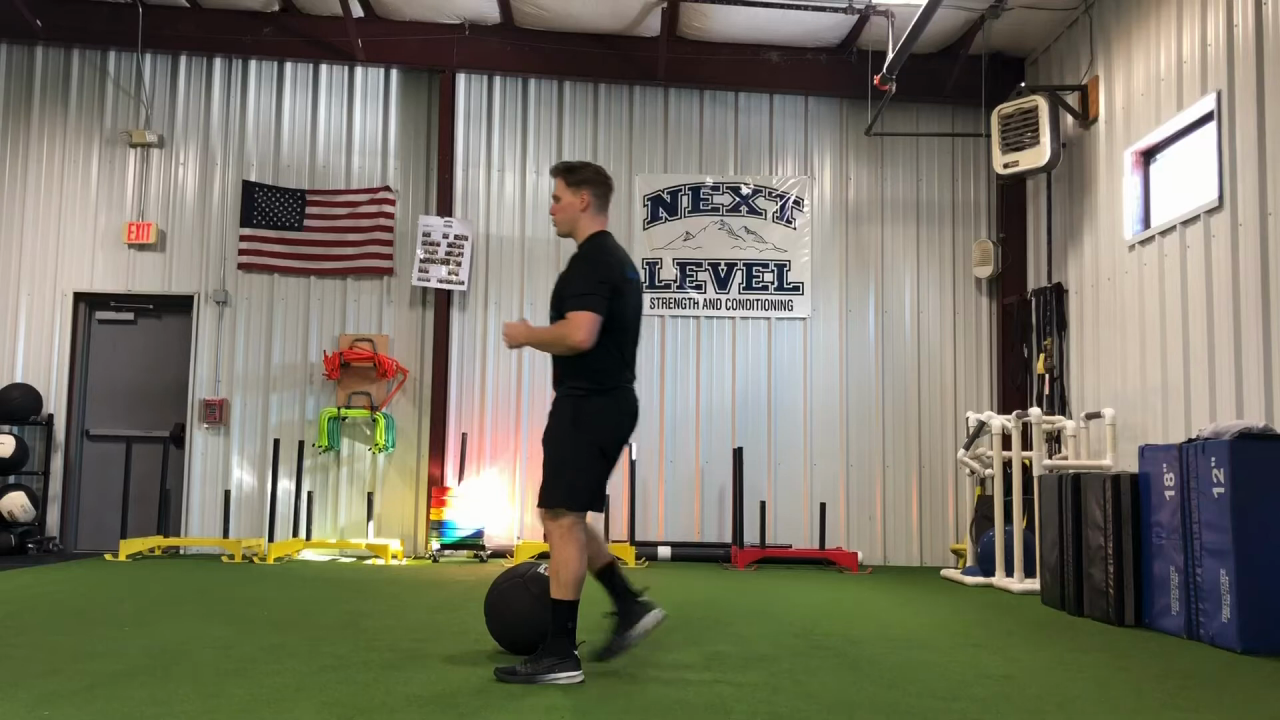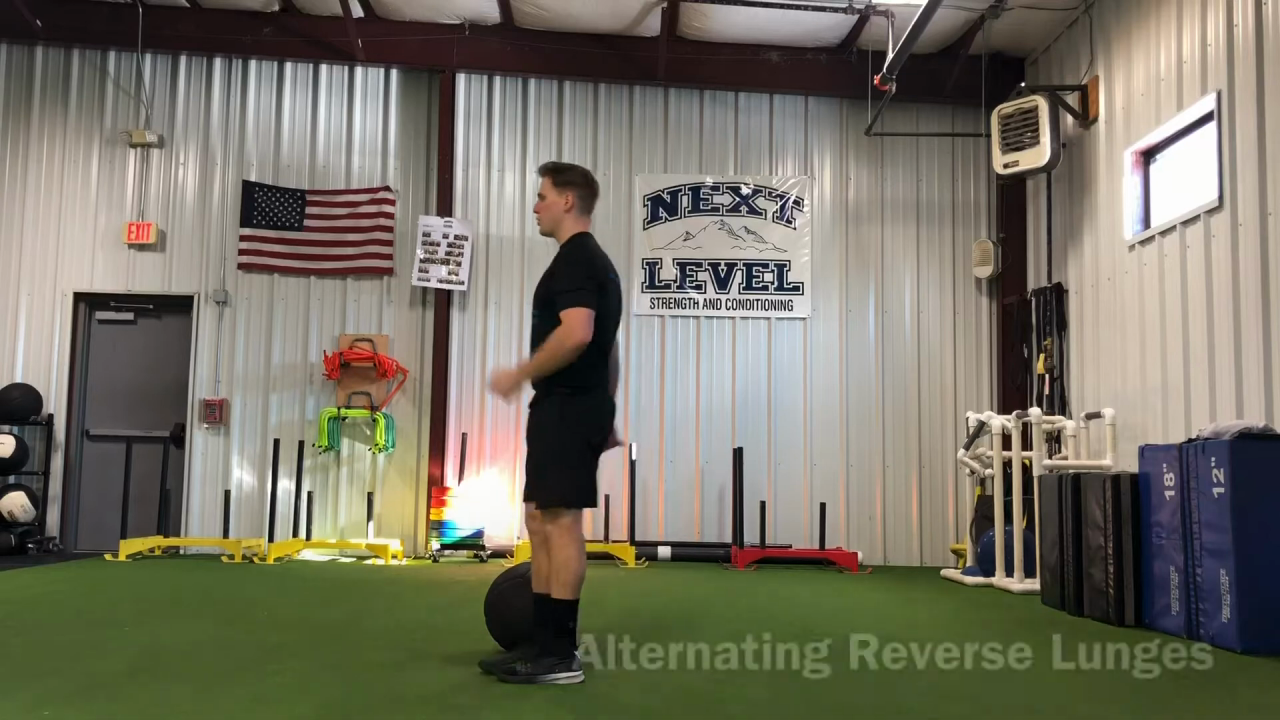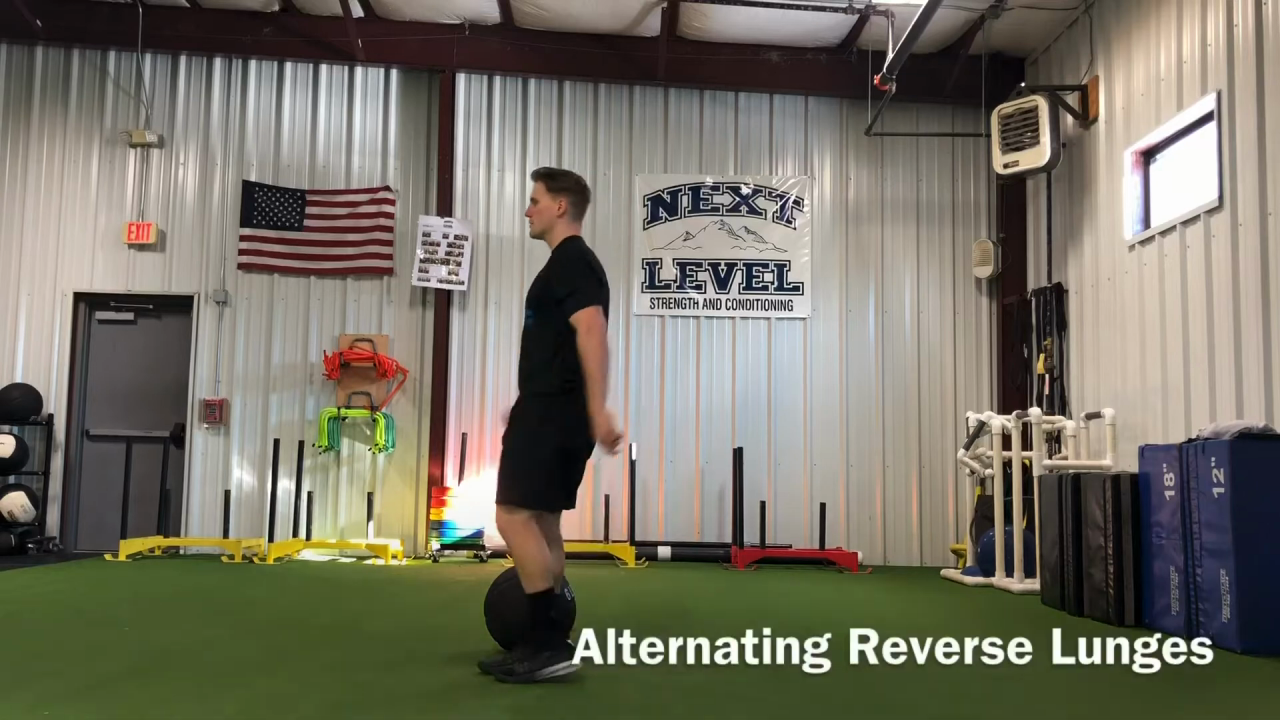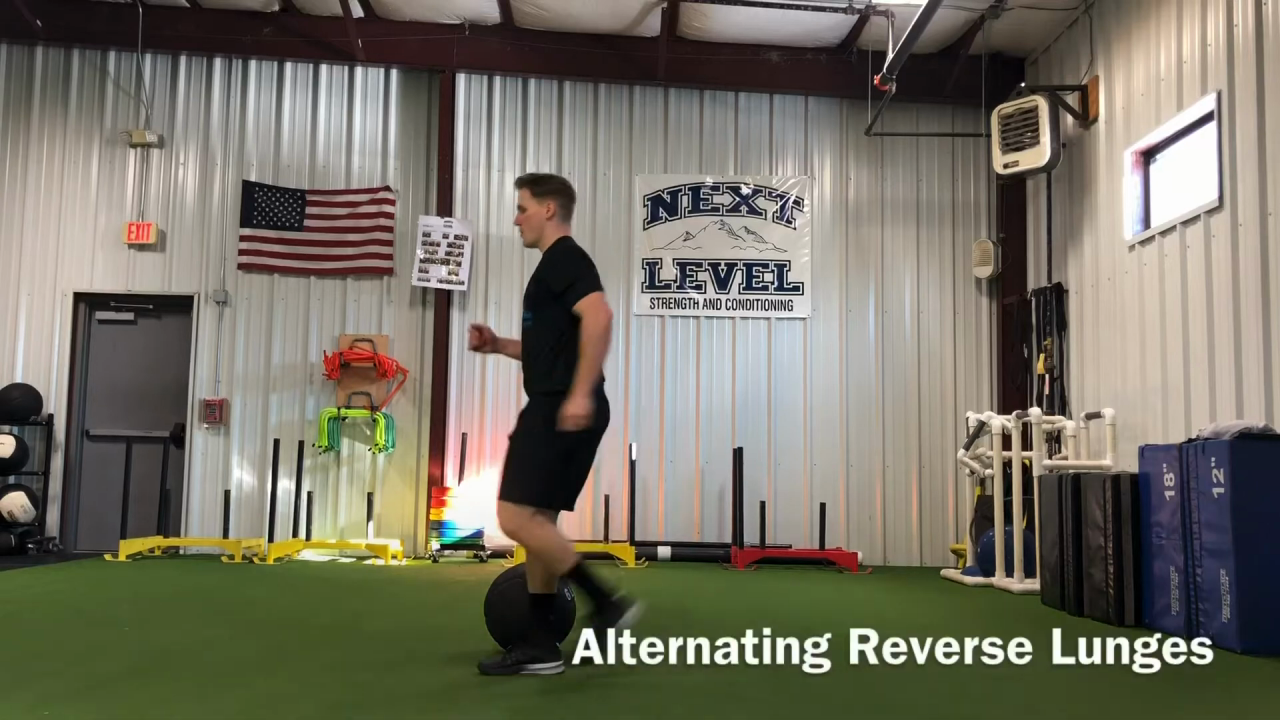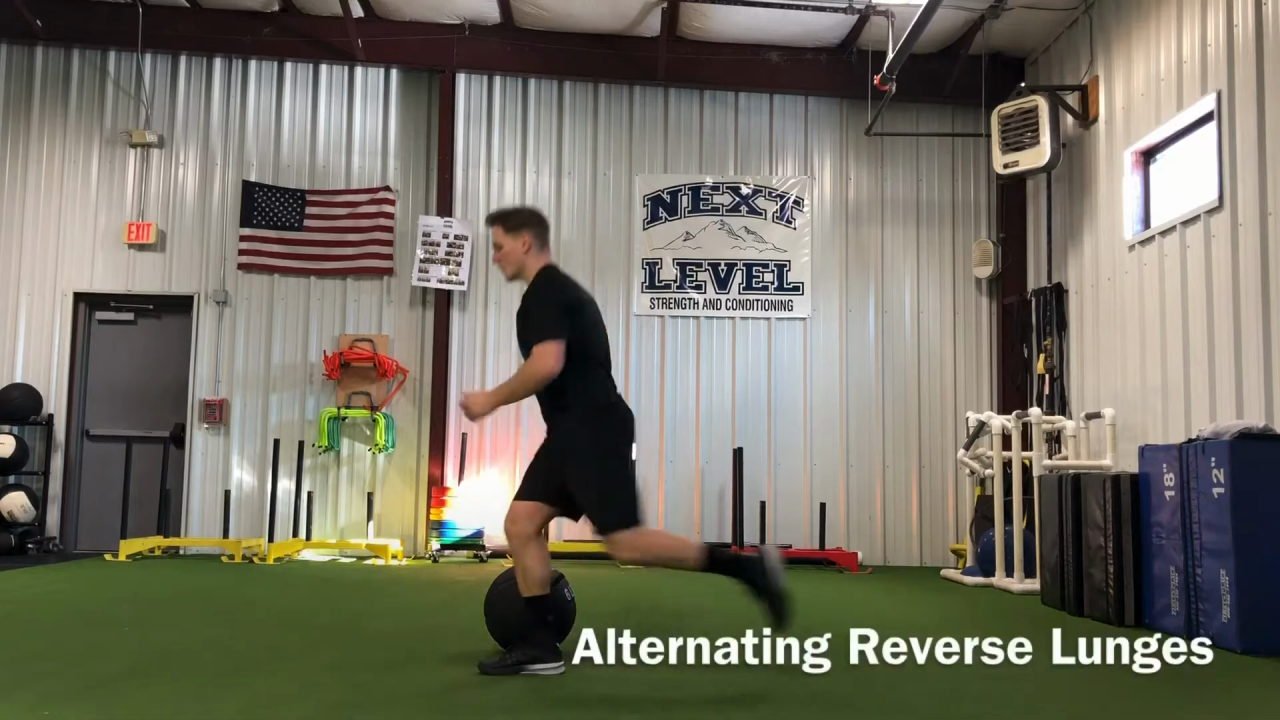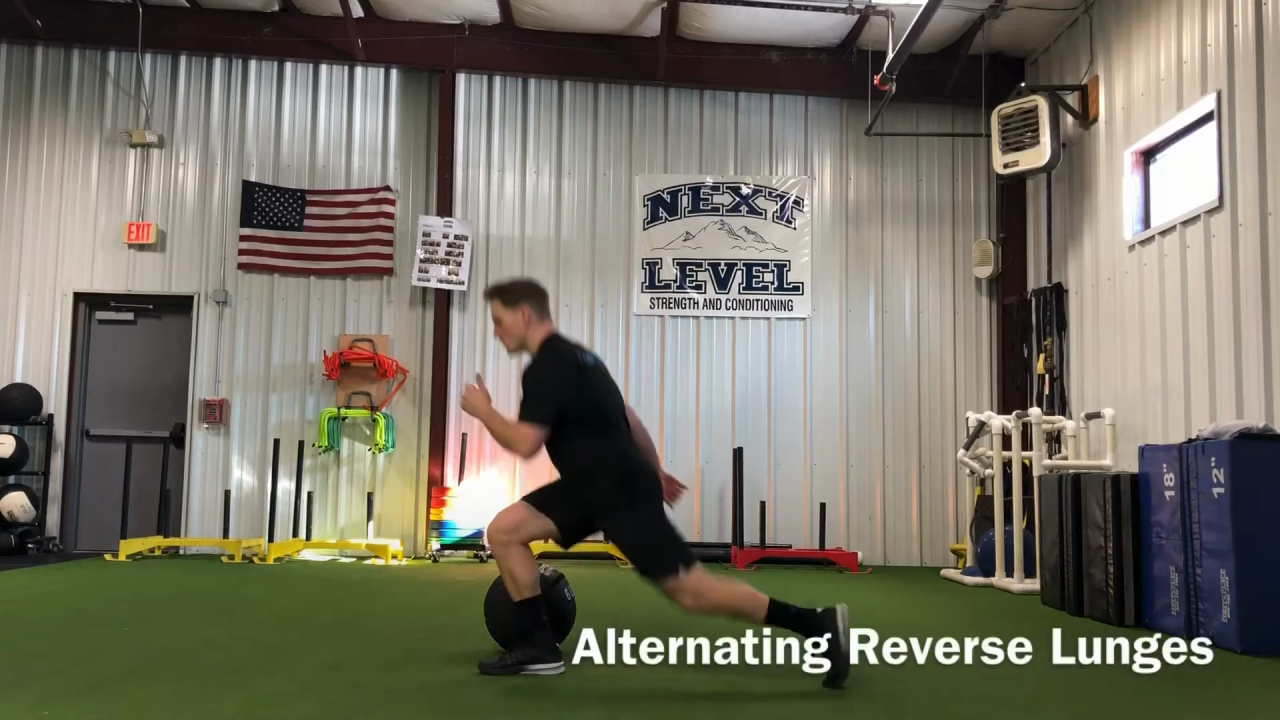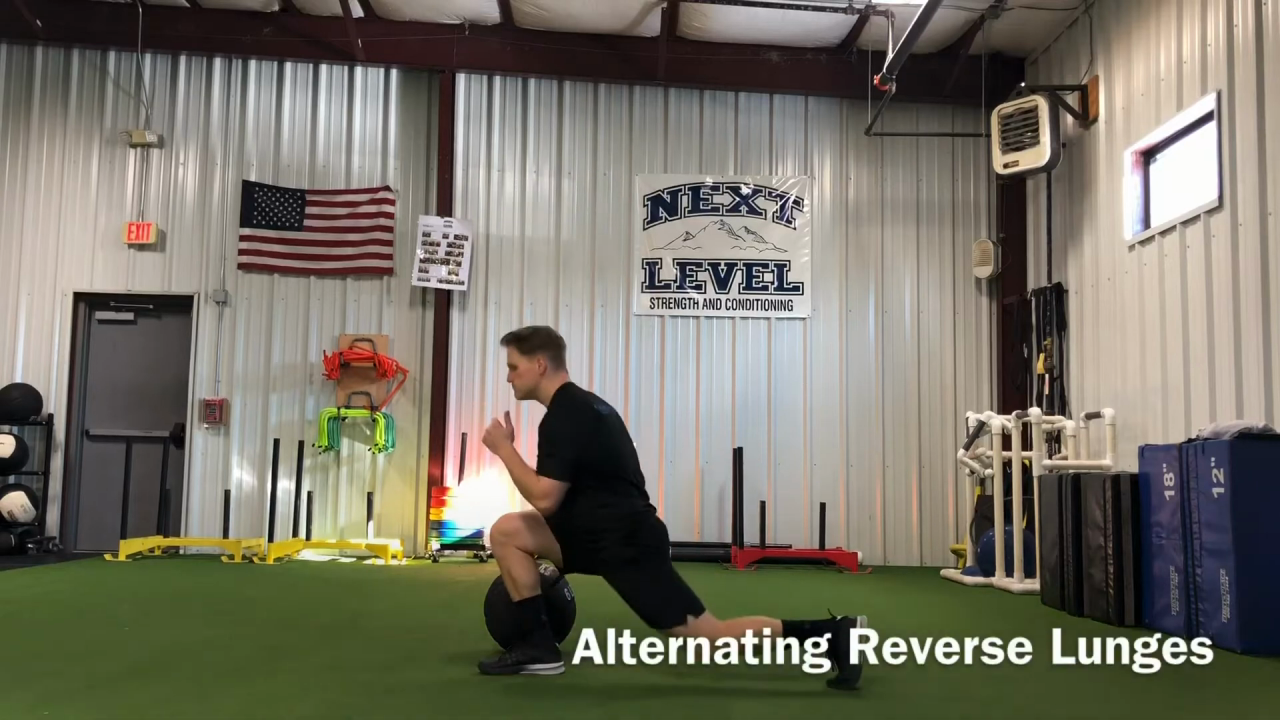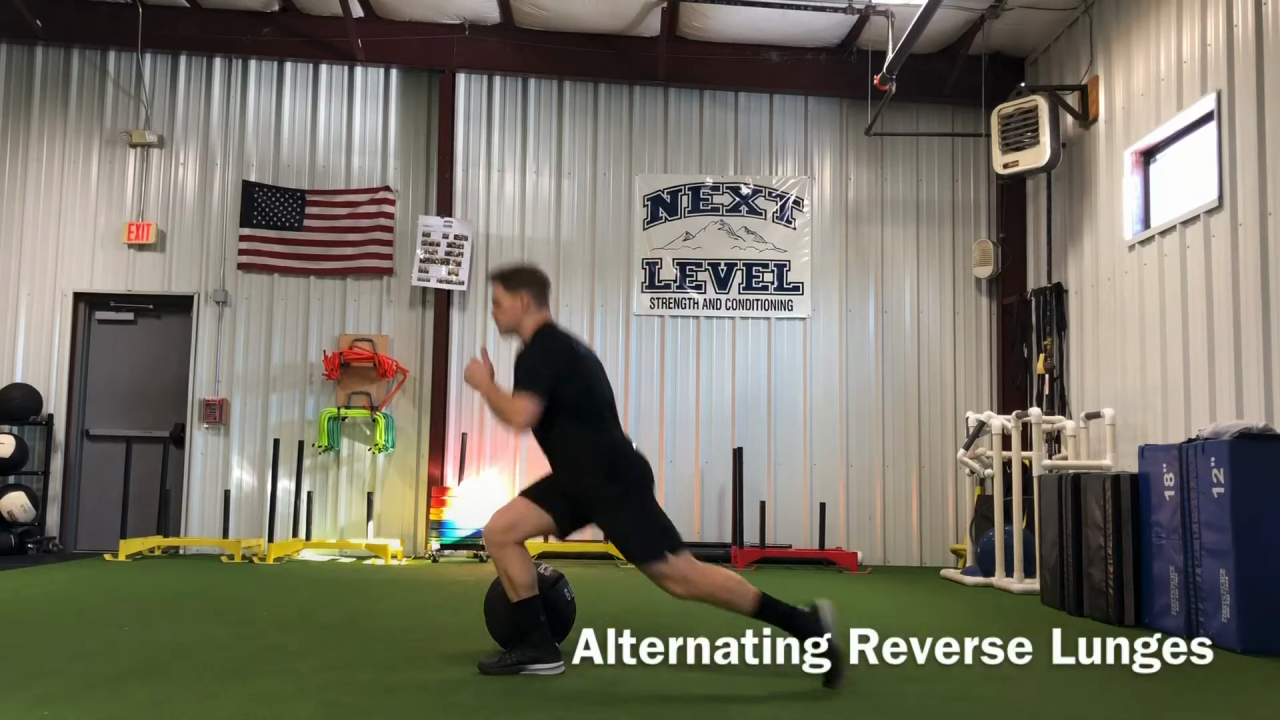
dt=0.2s
person 1, frame 1
left shoulder: (591, 260)
right shoulder: (618, 260)
left elbow: (578, 335)
left wrist: (525, 334)
left hip: (586, 407)
right hip: (607, 405)
left knee: (561, 523)
right knee: (565, 518)
left ankle: (559, 654)
right ankle: (630, 605)
person 1, frame 2
left shoulder: (575, 259)
right shoulder: (594, 261)
left elbow: (576, 334)
right elbow: (607, 347)
left wrist: (519, 374)
right wrist: (604, 416)
left hip: (566, 407)
right hip: (579, 407)
left knee: (560, 523)
right knee: (542, 522)
left ankle: (559, 654)
right ankle: (547, 639)
person 1, frame 3
left shoulder: (569, 261)
right shoulder: (574, 264)
left elbow: (592, 332)
left wrist: (599, 408)
left hip: (551, 413)
right hip: (554, 412)
left knee: (515, 519)
right knee: (540, 525)
left ankle: (550, 642)
right ankle: (542, 641)
person 1, frame 4
left shoulder: (564, 258)
right shoulder: (560, 265)
left elbow: (598, 317)
left wrist: (582, 393)
right wrist: (500, 345)
left hip: (561, 412)
right hip: (555, 411)
left knee: (516, 517)
right knee: (536, 521)
left ankle: (605, 604)
right ankle: (539, 642)
person 1, frame 5
left shoulder: (543, 294)
right shoulder: (558, 290)
left elbow: (546, 364)
left wrist: (490, 400)
left hip: (593, 430)
right hip: (575, 431)
left knee: (627, 542)
right knee: (520, 524)
left ankle: (751, 570)
right ankle: (537, 644)
person 1, frame 6
left shoulder: (546, 367)
right shoulder: (571, 357)
left elbow: (525, 444)
right elbow: (629, 418)
left wrist: (483, 410)
right wrist: (656, 472)
left hip: (620, 491)
right hip: (595, 486)
left knee: (690, 590)
right knee: (503, 530)
left ankle: (815, 623)
right ankle: (537, 644)
person 1, frame 7
left shoulder: (564, 418)
right shoulder: (584, 406)
left elbow: (544, 497)
right elbow: (624, 474)
left wrist: (503, 449)
left hip: (626, 542)
right hip: (604, 531)
left knee: (705, 634)
right knee: (505, 534)
left ankle: (832, 634)
right ankle: (538, 646)
person 1, frame 8
left shoulder: (541, 351)
right shoulder: (560, 348)
left elbow: (519, 415)
left wrist: (484, 385)
left hip: (612, 477)
right hip: (583, 476)
left knee: (681, 574)
right knee: (501, 531)
left ankle: (804, 622)
right ankle: (538, 646)
